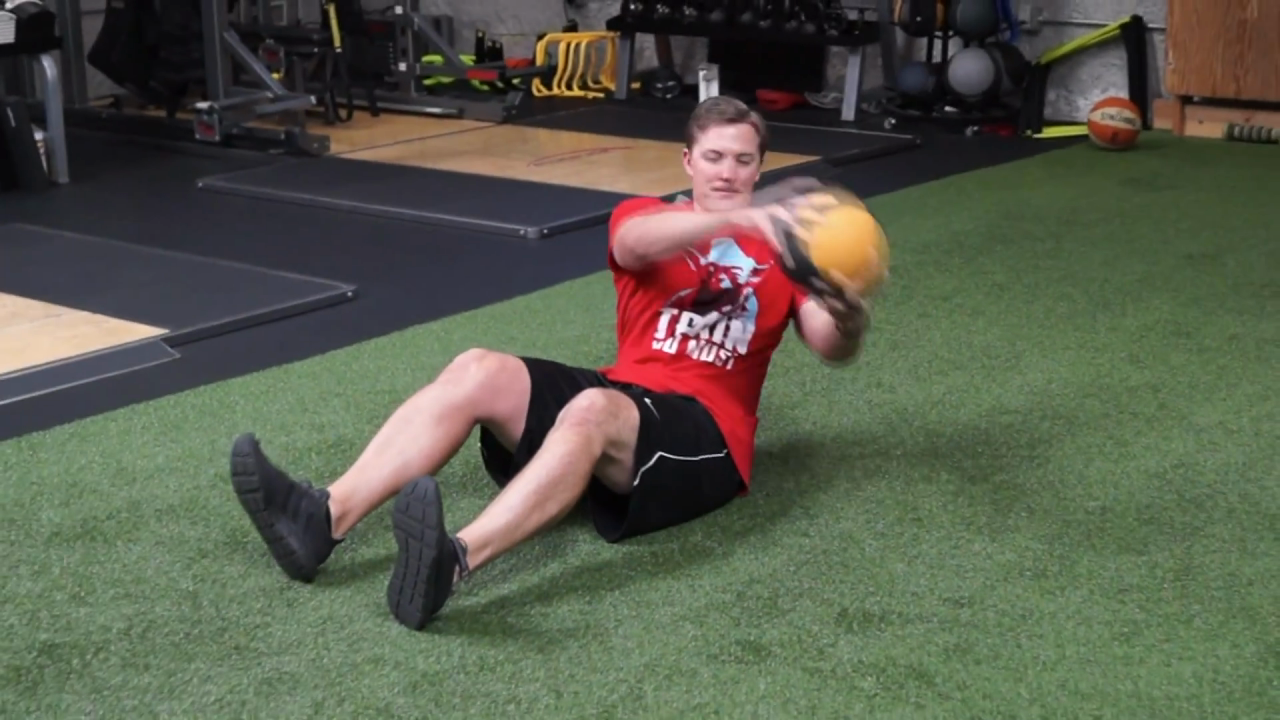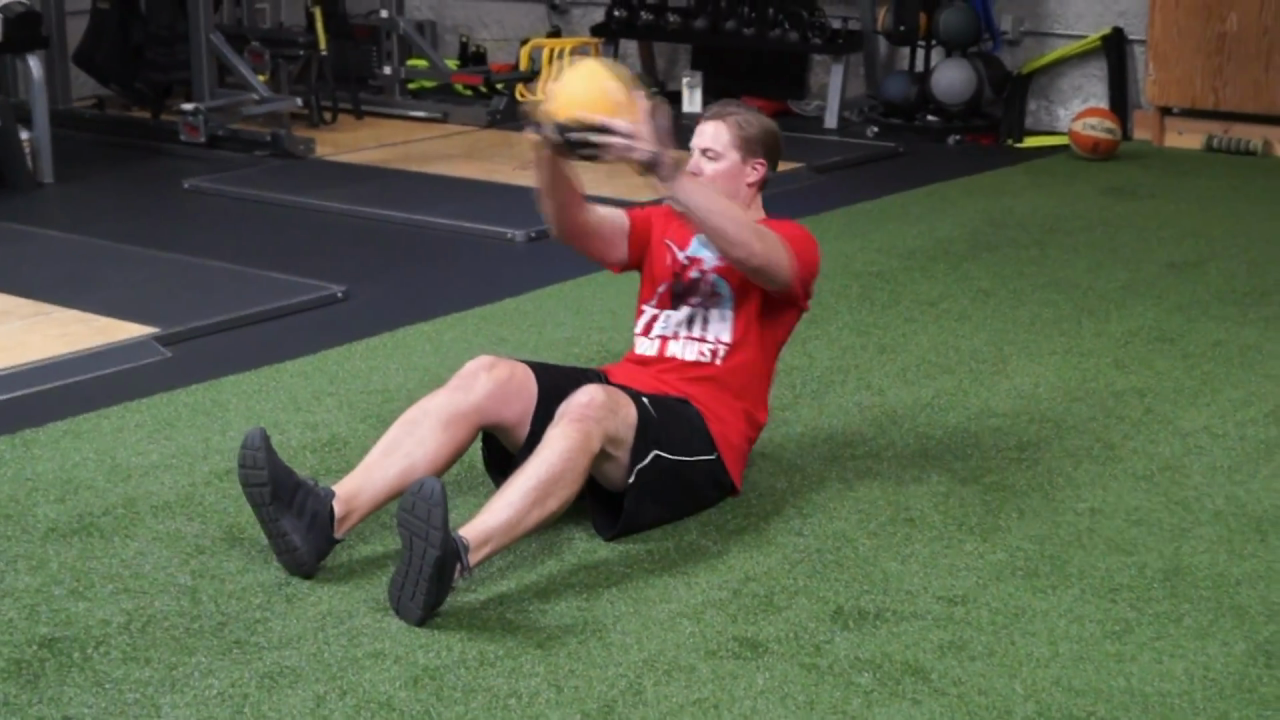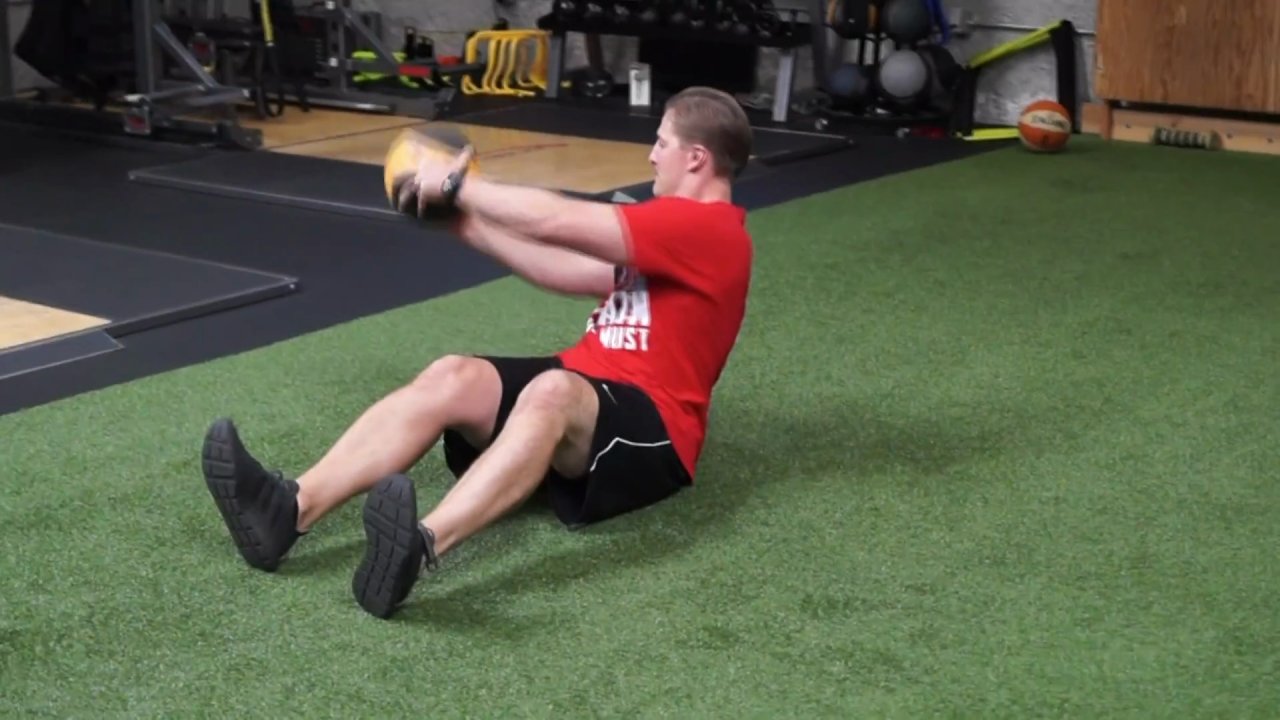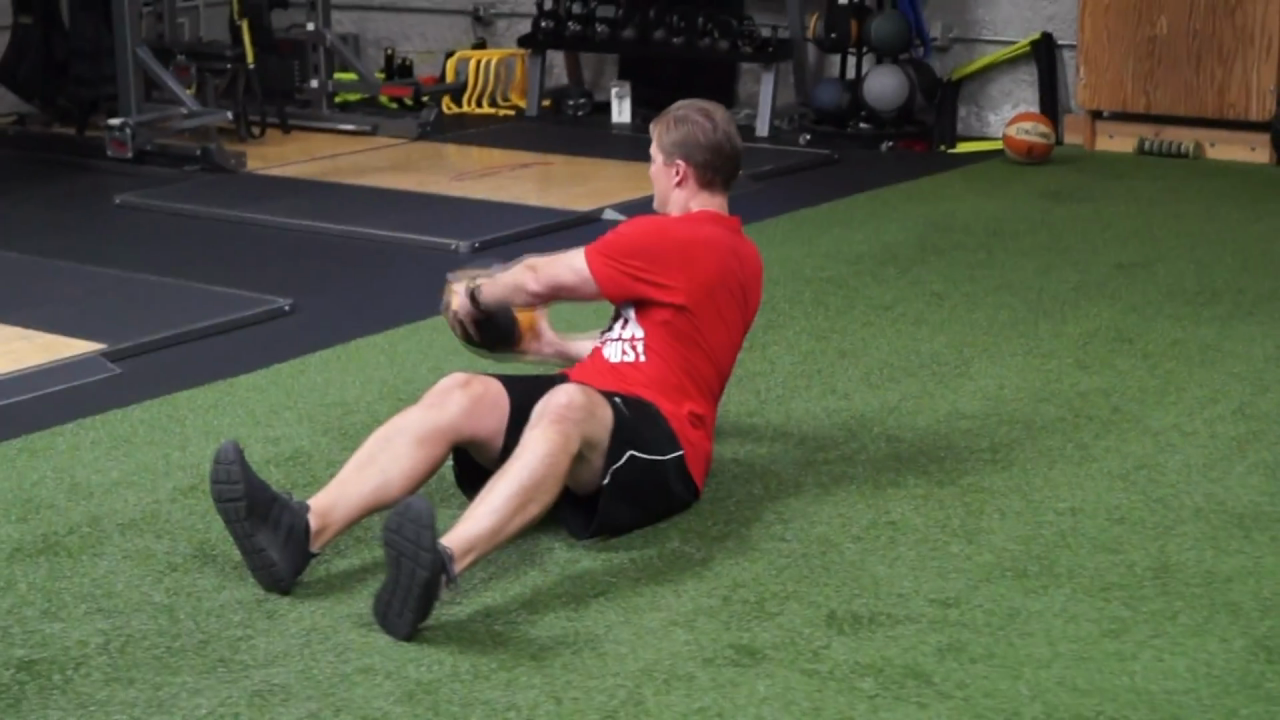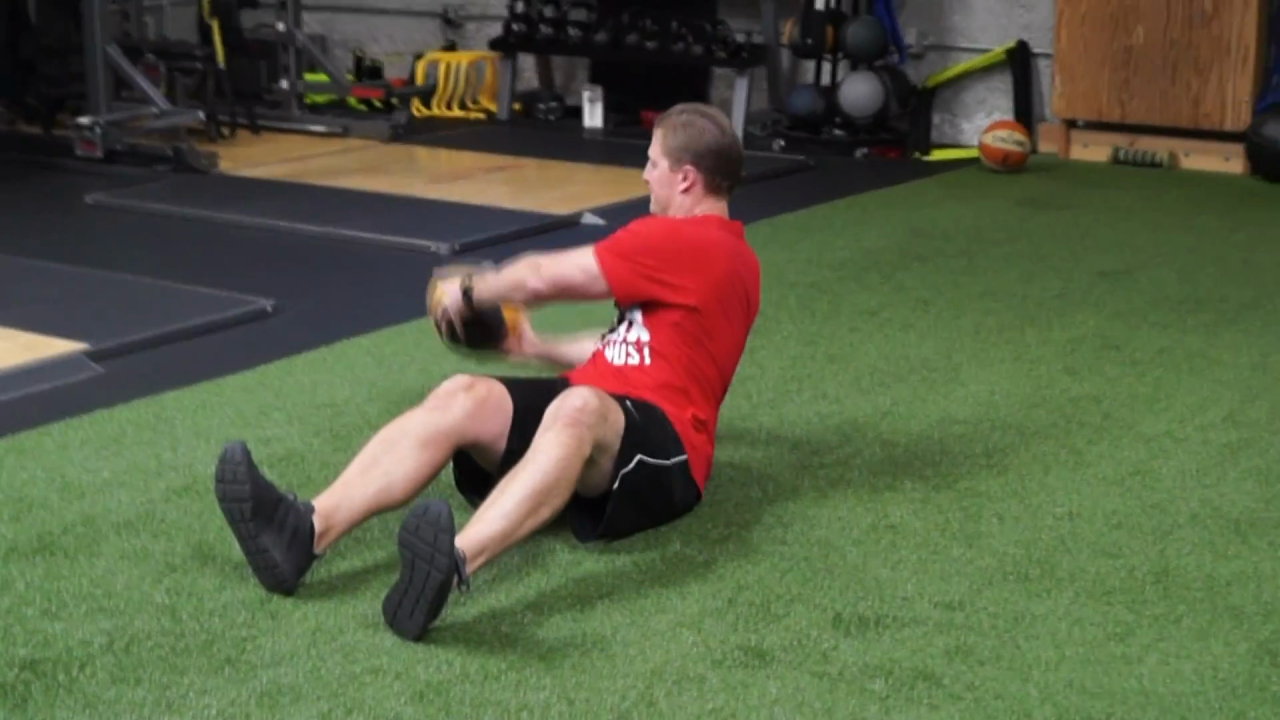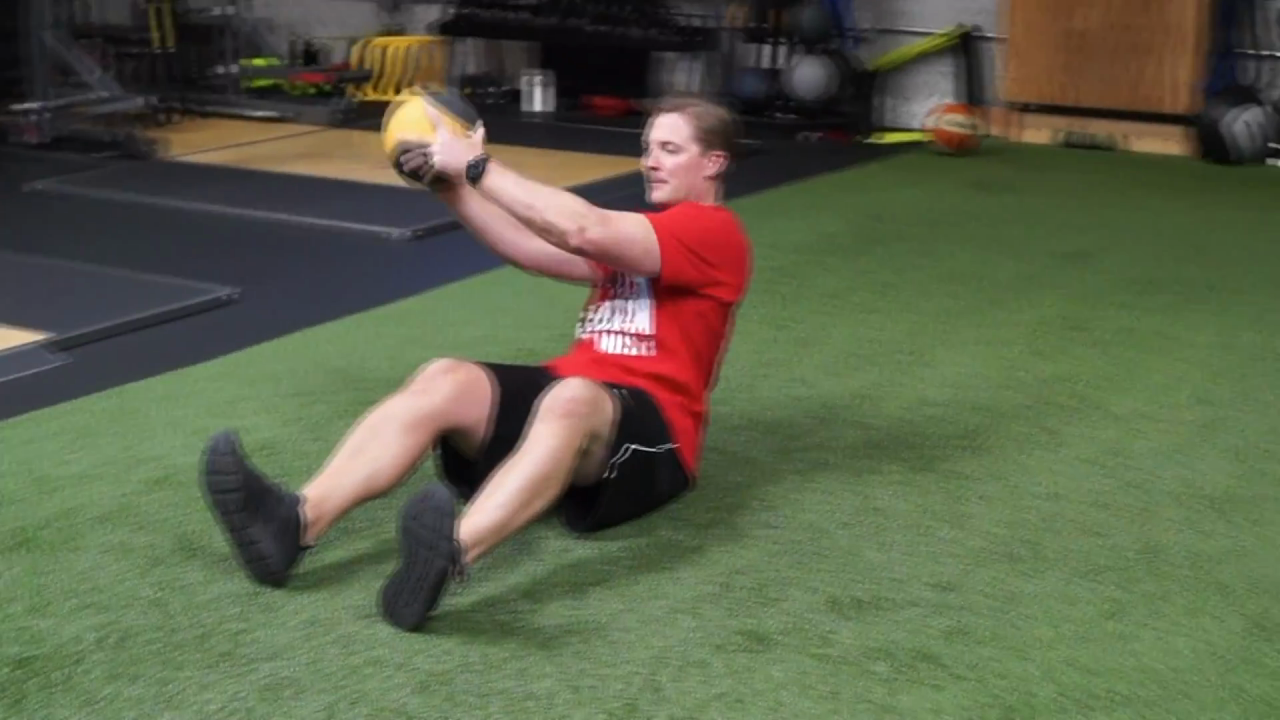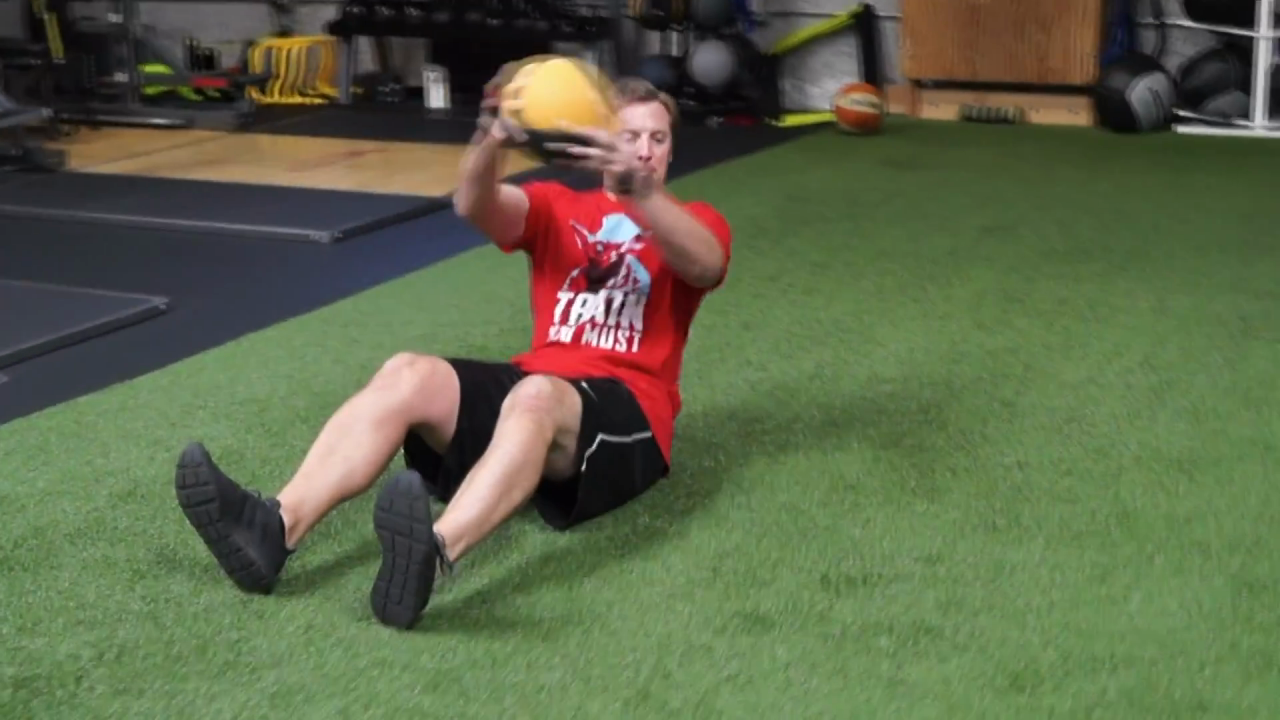
dt=0.4s
person 1, frame 1
left shoulder: (783, 254)
right shoulder: (649, 217)
left elbow: (831, 347)
right elbow: (639, 241)
left wrist: (848, 308)
right wrist: (741, 217)
left hip: (704, 433)
right hip: (622, 392)
left knee: (592, 412)
right knee: (478, 371)
left ankle: (454, 561)
right ankle: (326, 517)
person 1, frame 2
left shoulder: (787, 245)
right shoulder: (661, 228)
left elbow: (751, 252)
right elbow: (572, 225)
left wrist: (659, 167)
right wrist: (552, 156)
left hip: (700, 435)
right hip: (623, 391)
left knee: (590, 407)
right knee: (487, 378)
left ankle: (454, 559)
right ankle: (328, 516)
person 1, frame 3
left shoulder: (710, 229)
right shoulder: (667, 229)
left elbow: (556, 221)
right elbow: (567, 272)
left wrist: (456, 184)
right wrist: (471, 226)
left hip: (650, 426)
left knee: (553, 391)
right knee: (451, 377)
left ankle: (421, 548)
right ankle: (293, 508)
person 1, frame 4
left shoulder: (676, 239)
right shoulder: (726, 250)
left elbow: (542, 278)
left wrist: (475, 295)
right wrist: (555, 346)
left hip: (658, 442)
left knee: (566, 403)
right knee: (458, 393)
left ankle: (442, 564)
right ankle: (304, 529)
person 1, frame 5
left shoulder: (682, 241)
right shoulder: (717, 252)
left elbow: (545, 278)
left wrist: (469, 292)
right wrist: (542, 349)
left hip: (661, 443)
left knee: (578, 407)
right knee: (462, 396)
left ankle: (453, 566)
right ankle: (308, 530)
person 1, frame 6
left shoulder: (713, 233)
right shoulder: (647, 236)
left elbow: (584, 231)
right elbow: (539, 252)
left wrist: (478, 167)
right wrist: (457, 186)
left hip: (649, 425)
right hip: (571, 389)
left knee: (573, 398)
right knee: (446, 380)
left ankle: (451, 554)
right ankle: (295, 522)
person 1, frame 7
left shoulder: (697, 223)
right shoulder: (558, 206)
left elbow: (702, 264)
right elbow: (476, 206)
left wrist: (638, 185)
right wrist: (491, 142)
left hip: (624, 410)
right hip: (538, 380)
left knee: (536, 399)
right knee: (408, 374)
left ankle: (433, 554)
right ankle: (277, 526)
